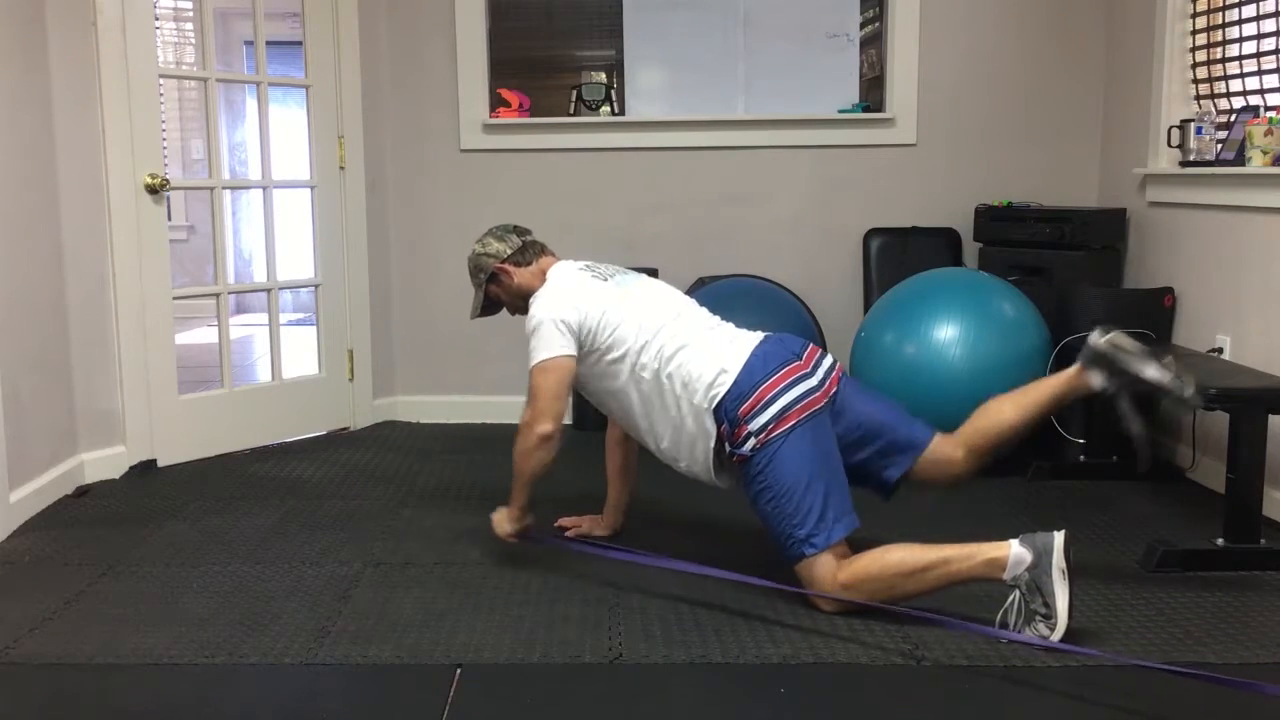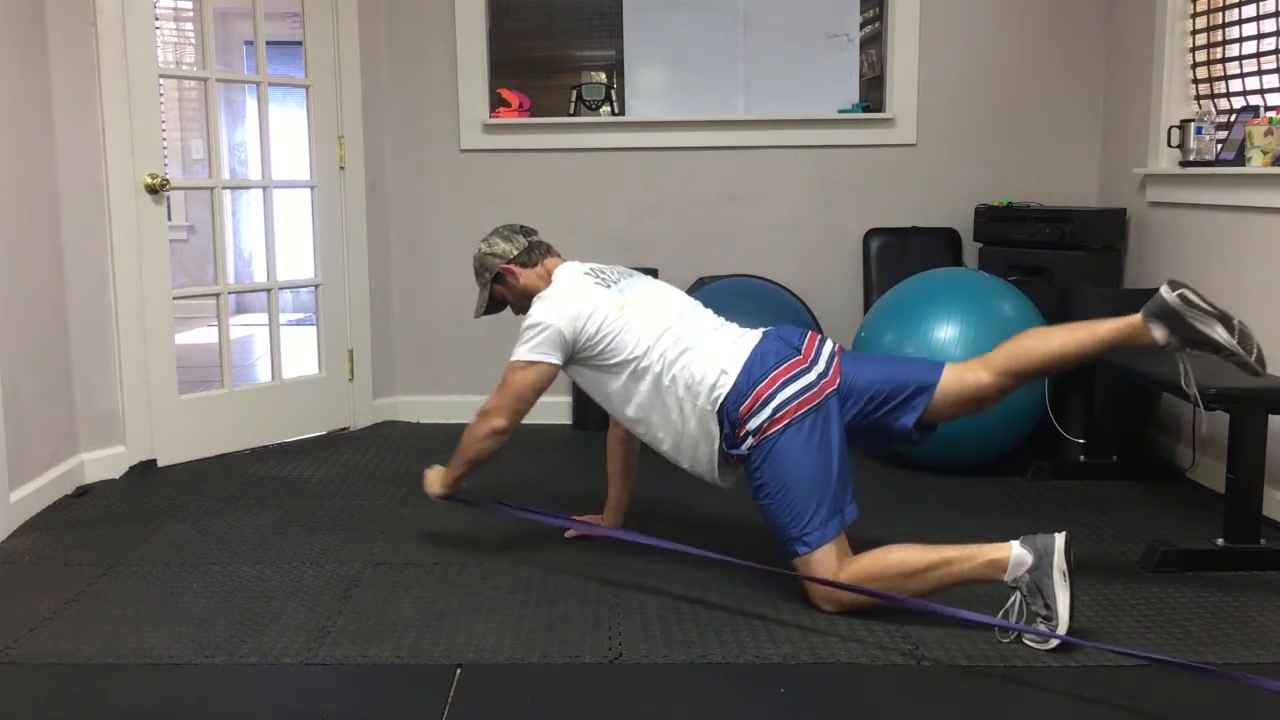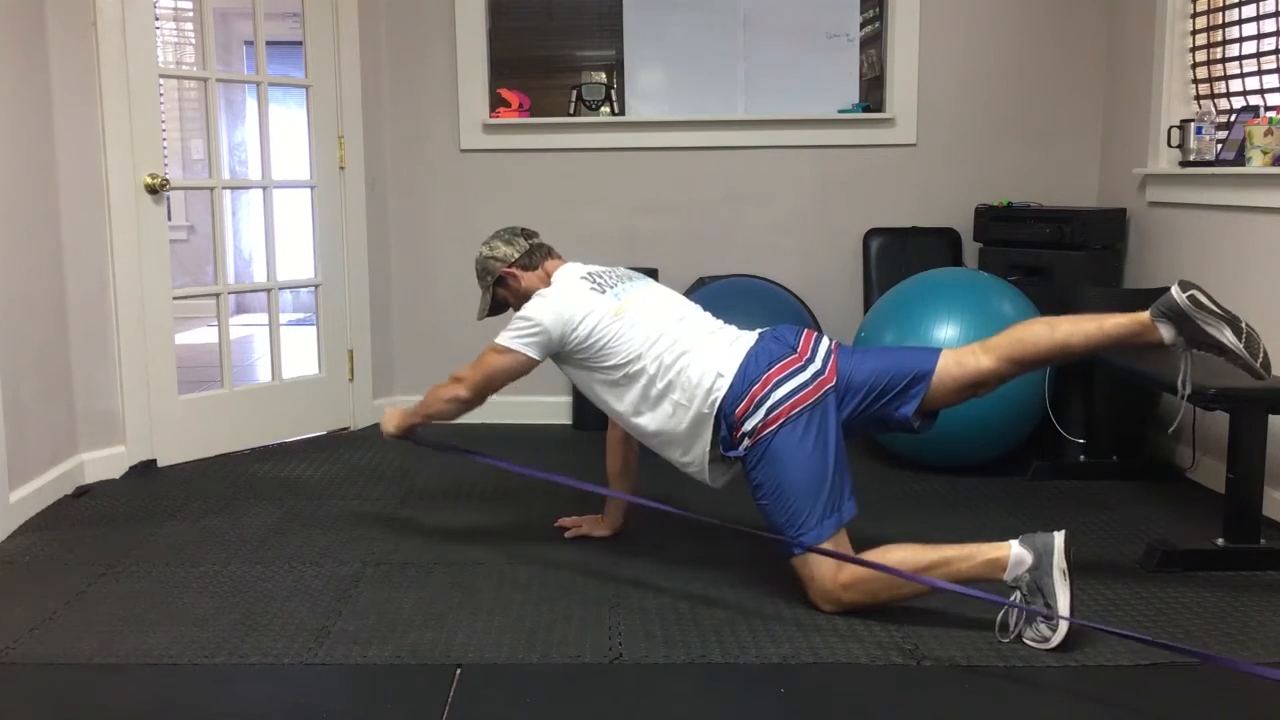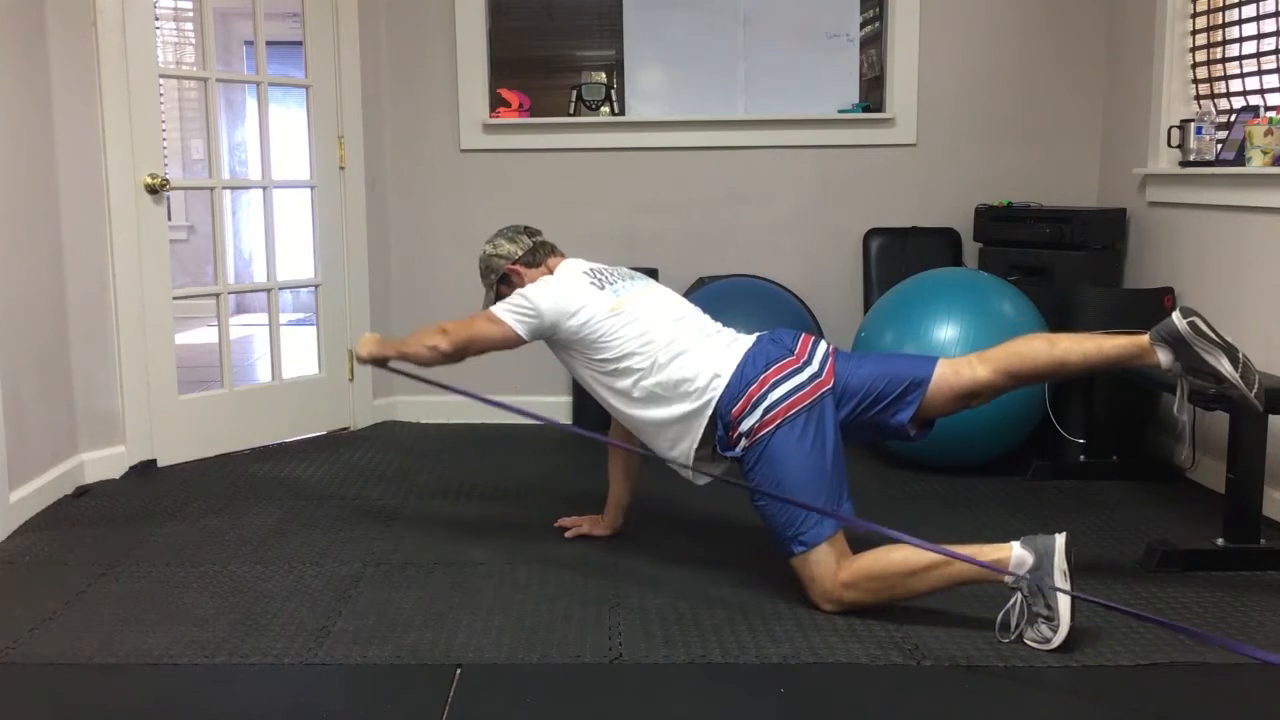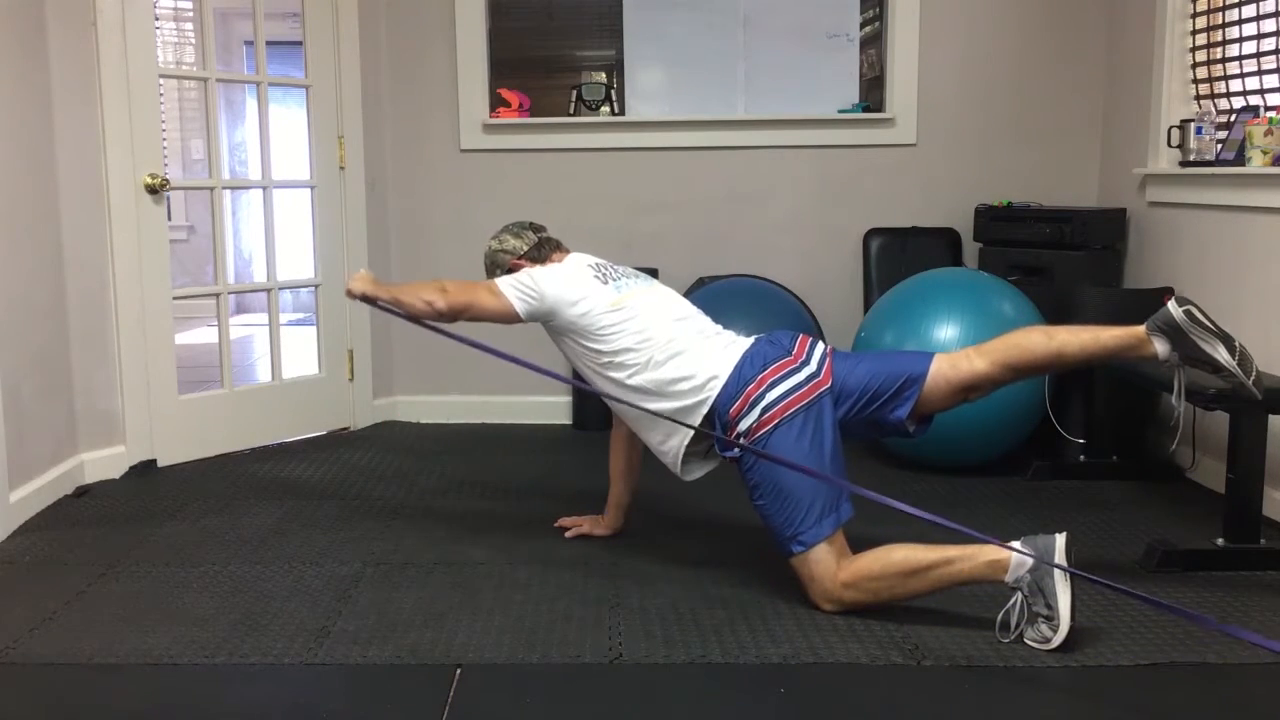
dt=0.3s
person 1, frame 1
left shoulder: (553, 308)
right shoulder: (601, 280)
left elbow: (542, 430)
right elbow: (627, 411)
left wrist: (515, 511)
right wrist: (609, 517)
left hip: (764, 412)
right hip: (794, 370)
left knee: (833, 582)
right knee: (953, 462)
left ankle: (1010, 556)
right ankle: (1090, 372)
person 1, frame 2
left shoulder: (552, 311)
right shoulder: (602, 282)
left elbow: (497, 421)
right elbow: (626, 413)
left wrist: (449, 477)
right wrist: (611, 518)
left hip: (766, 410)
right hip: (797, 362)
left knee: (834, 582)
right knee: (984, 380)
left ankle: (1014, 559)
right ankle: (1152, 322)
person 1, frame 3
left shoulder: (549, 310)
right shoulder: (606, 281)
left elbow: (464, 389)
right elbow: (628, 409)
left wrist: (405, 416)
right wrist: (608, 516)
left hip: (765, 409)
right hip: (796, 358)
left knee: (835, 583)
right knee: (986, 361)
left ankle: (1013, 558)
right ankle: (1161, 320)
person 1, frame 4
left shoulder: (551, 298)
right shoulder: (607, 278)
left elbow: (446, 343)
right elbow: (627, 410)
left wrist: (379, 349)
right wrist: (609, 517)
left hip: (761, 409)
right hip: (792, 360)
left knee: (835, 583)
right knee: (979, 375)
left ankle: (1015, 560)
right ankle: (1160, 343)
person 1, frame 5
left shoulder: (553, 288)
right shoulder: (608, 278)
left elbow: (443, 302)
right elbow: (629, 409)
left wrist: (371, 287)
right wrist: (609, 516)
left hip: (760, 408)
right hip: (791, 362)
left knee: (836, 583)
right knee: (979, 367)
left ankle: (1015, 560)
right ankle: (1157, 335)
